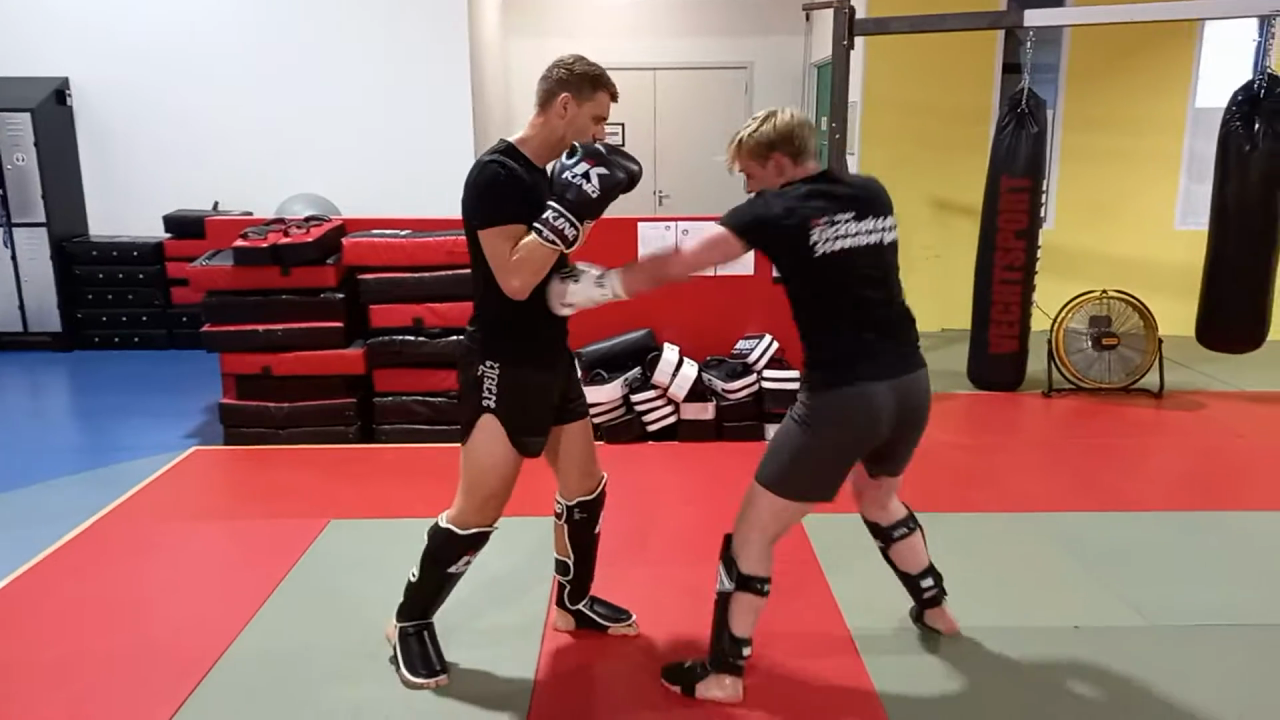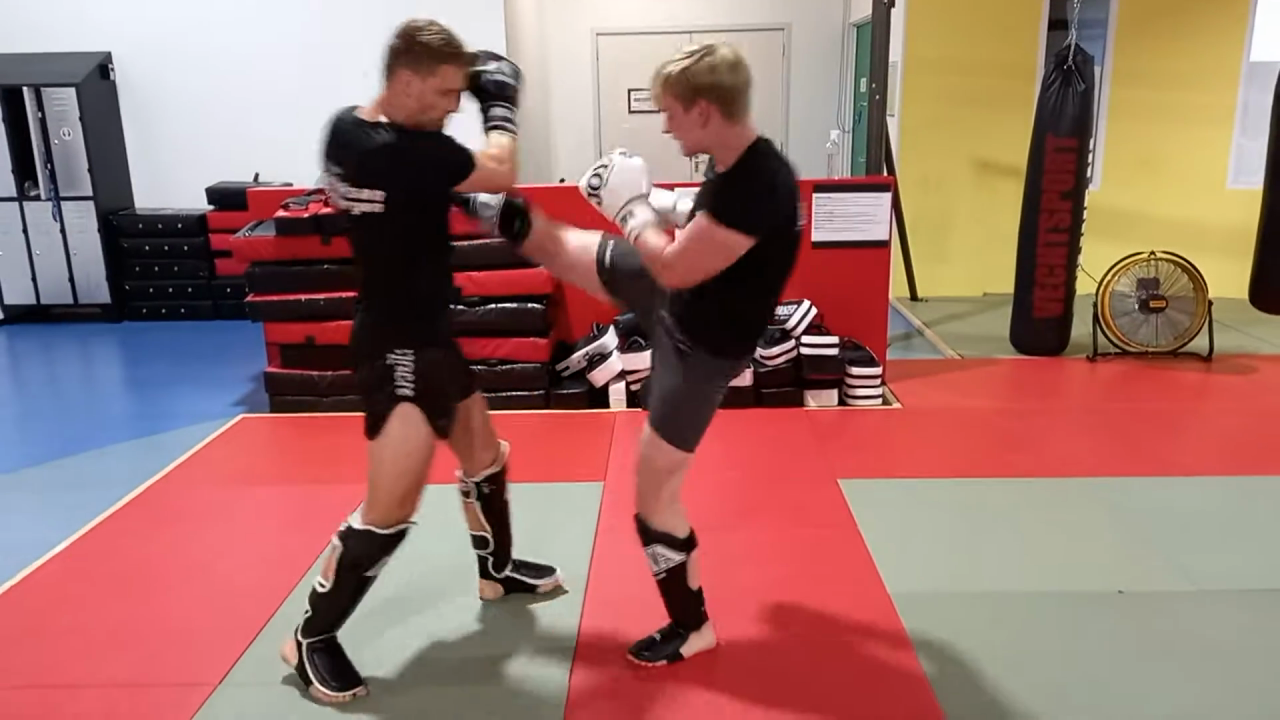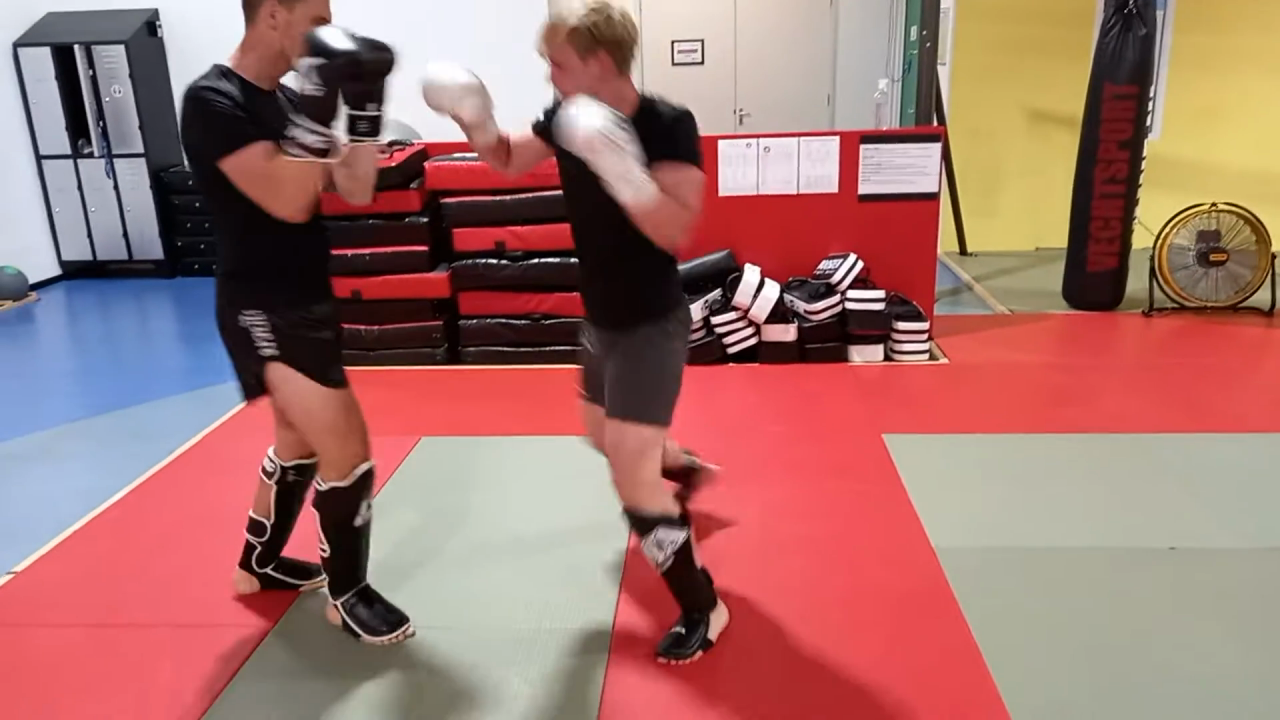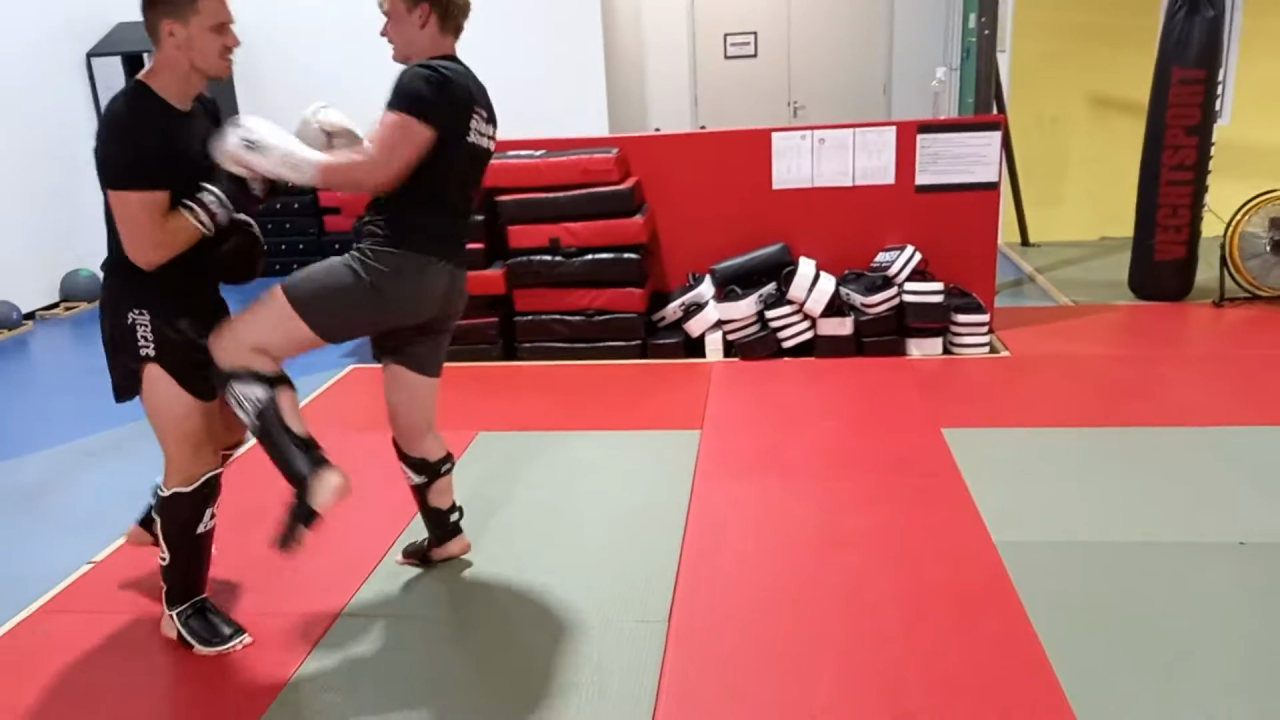
dt=1s
person 1, frame 1
left shoulder: (545, 170)
right shoulder: (495, 174)
right elbow: (515, 279)
left wrist: (593, 199)
right wrist: (569, 202)
left hip: (551, 357)
right hip: (501, 367)
left knee: (585, 483)
right knee: (477, 511)
left ankle: (574, 601)
right ankle: (410, 622)
person 1, frame 2
left shoulder: (348, 129)
right shoulder: (412, 155)
right elbow: (498, 172)
left wrist: (438, 117)
right wrist: (500, 104)
left hip: (418, 335)
right hip: (401, 347)
left knee: (486, 454)
right knee: (390, 510)
left ankle: (497, 568)
right ankle: (310, 639)
person 1, frame 3
left shoulder: (290, 95)
right shoulder: (213, 102)
left elbow: (355, 187)
right elbow: (288, 203)
left wrist: (366, 107)
right wrist: (315, 103)
left hip: (308, 295)
right hip: (263, 309)
left knee: (299, 443)
right knee: (346, 454)
left ankle: (258, 561)
right ankle: (348, 592)
person 1, frame 4
left shoulder: (202, 104)
right shoulder: (132, 122)
right elbow: (146, 248)
left wrist: (233, 225)
right wrist: (225, 200)
left hip: (197, 300)
right hip: (148, 312)
left knee: (223, 434)
right knee: (196, 458)
left ankle: (160, 524)
right ankle: (183, 603)
person 2, frame 1
left shoulder: (771, 211)
right shoulder: (874, 194)
left elbow: (681, 265)
left wrist: (595, 282)
left hip: (841, 396)
right hip: (909, 383)
left knee: (754, 532)
right knee: (879, 498)
left ankle: (722, 672)
right ankle: (932, 607)
person 2, frame 2
left shoulder: (759, 186)
right shoulder: (732, 162)
left elbow: (677, 270)
left wrist: (630, 203)
right wrist: (673, 208)
left hip: (706, 349)
right hip: (671, 300)
left knee: (653, 493)
right knee: (546, 237)
left ankle: (693, 628)
right ankle: (500, 212)
person 2, frame 3
left shoulder: (671, 128)
right shoulder: (569, 113)
left elbow: (674, 234)
right elbow: (507, 158)
left wrist: (621, 163)
right wrist: (476, 116)
left hip: (651, 327)
right hip: (603, 320)
left knee: (637, 487)
right knee: (607, 433)
left ankle: (703, 606)
right ankle: (689, 471)
person 2, frame 4
left shoulder: (428, 81)
right shoulder: (467, 91)
left elbow: (375, 173)
left wrist: (283, 156)
right wrist: (359, 142)
left hip: (393, 265)
right hip: (440, 277)
left knee: (232, 347)
right knee: (411, 426)
left ankle: (311, 475)
right ankle: (443, 535)
